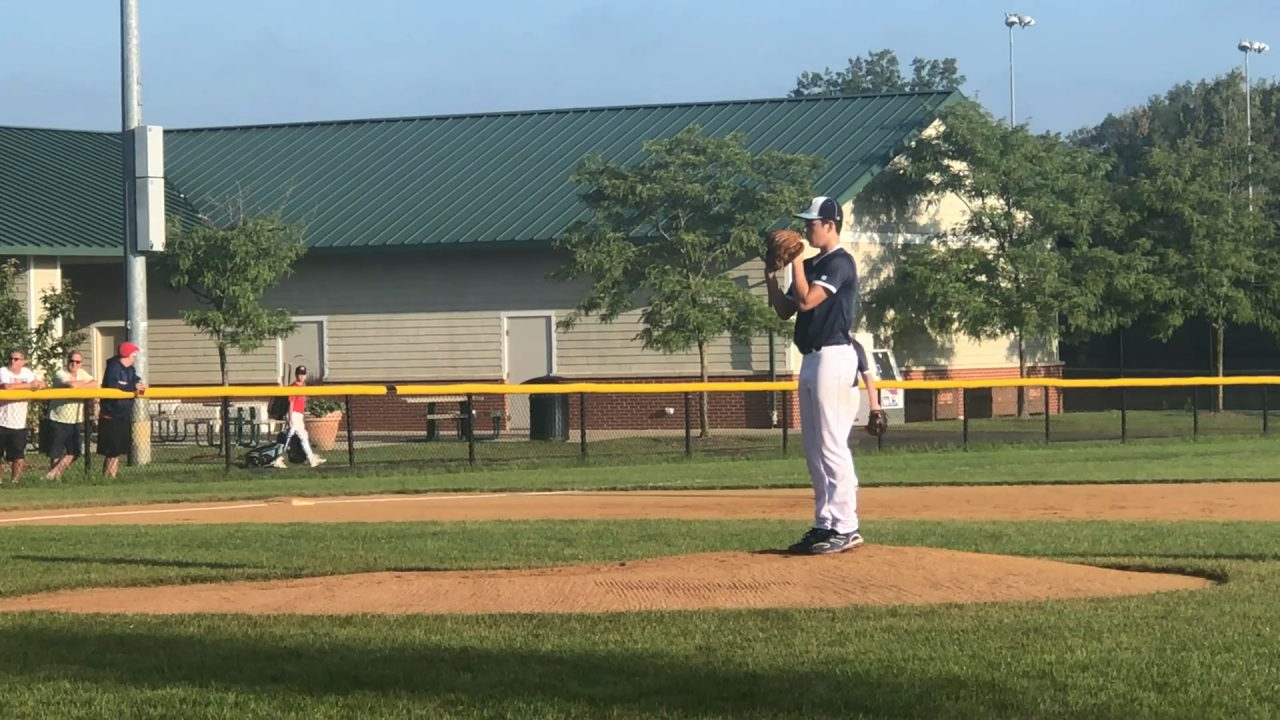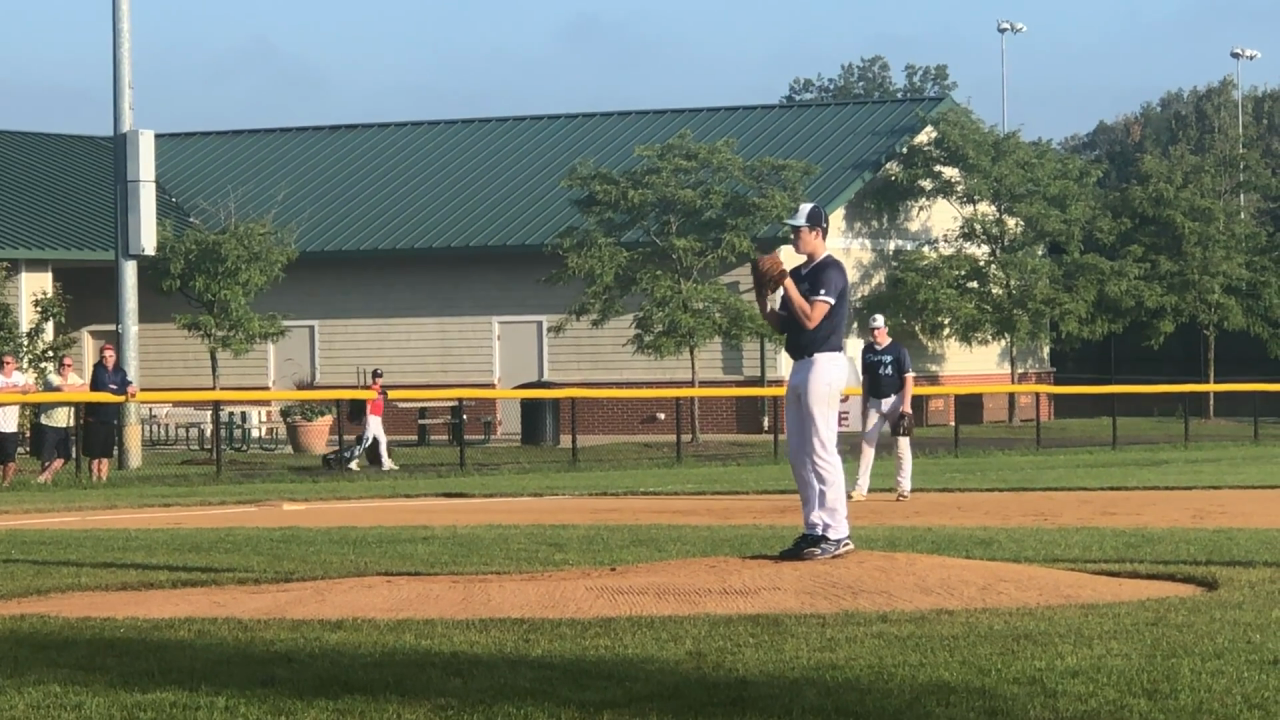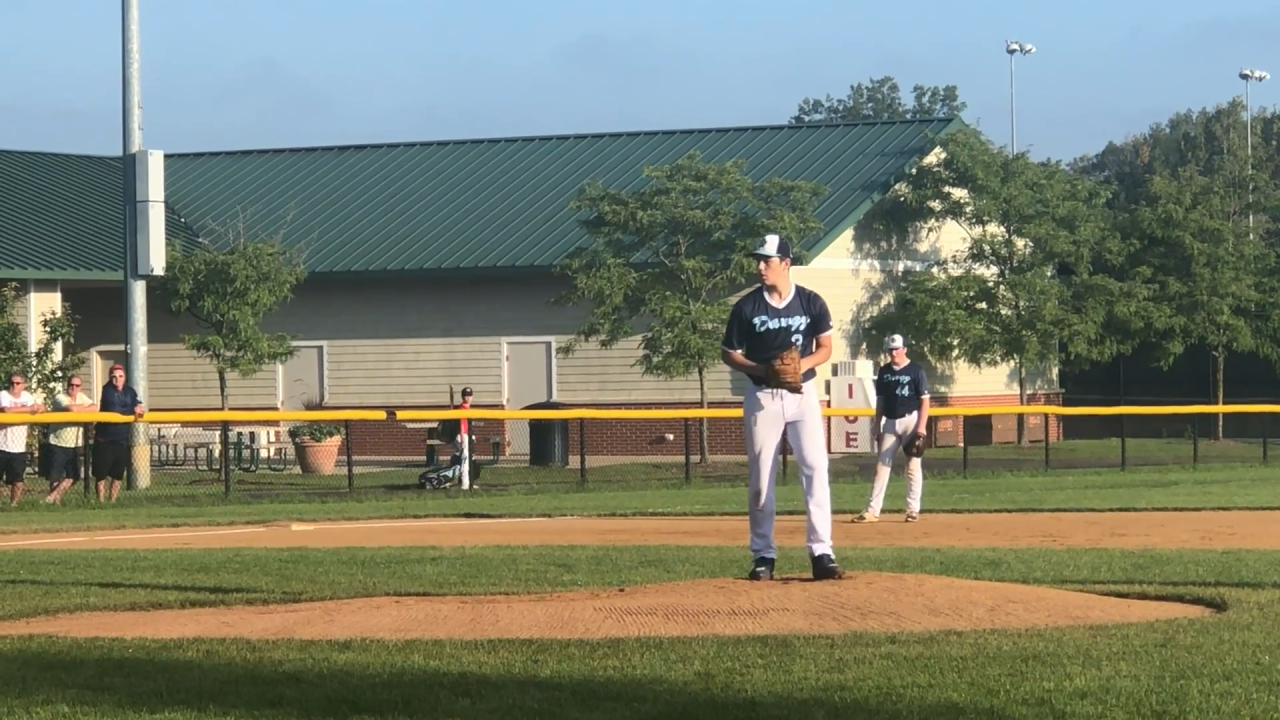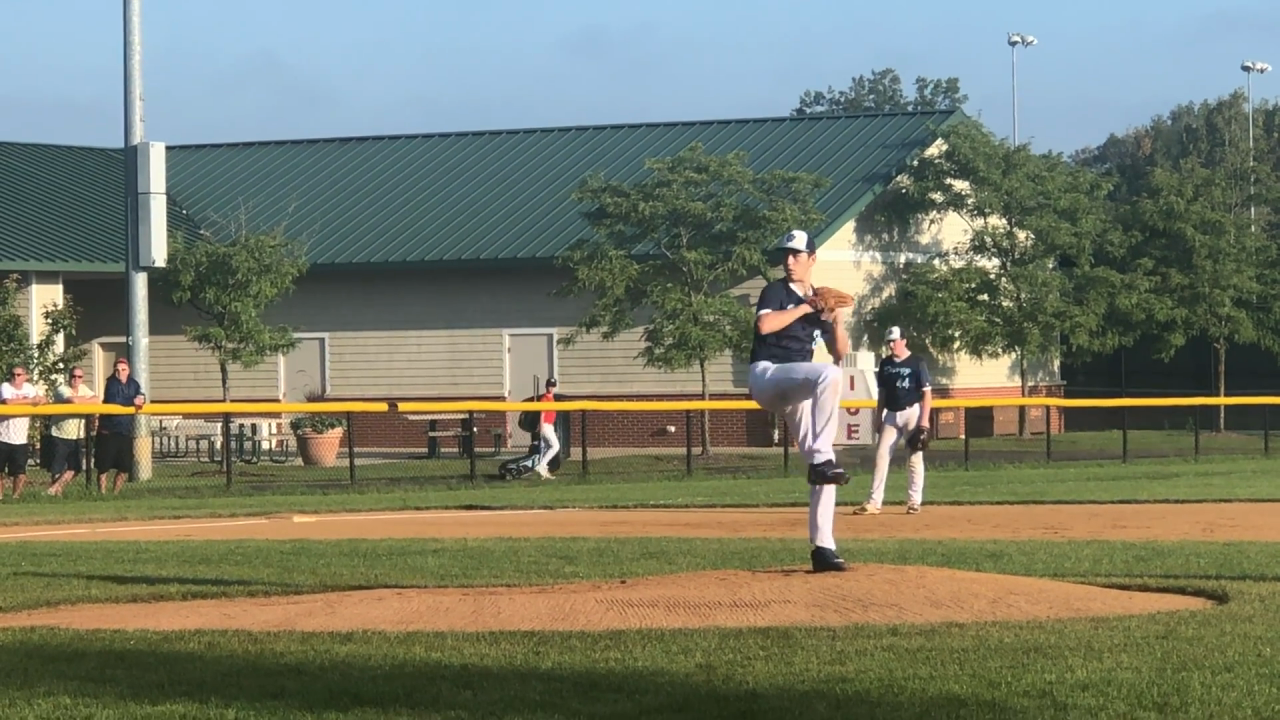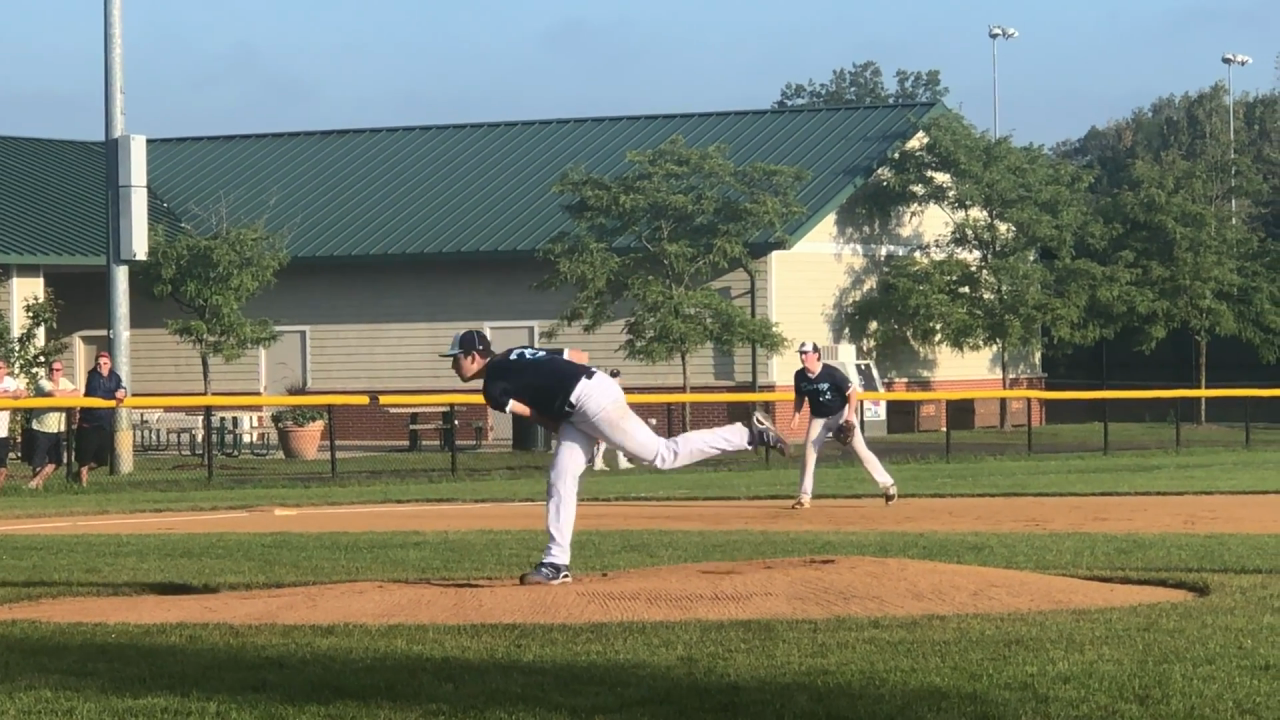
dt=1s
person 1, frame 1
left shoulder: (839, 262)
right shoulder: (812, 265)
left elbow: (806, 301)
right elbow: (784, 310)
left wrist: (796, 261)
right wrist: (771, 272)
left hip: (831, 358)
right hip: (811, 360)
left knee: (831, 445)
right knee: (813, 447)
left ankle: (846, 527)
right ankle: (825, 524)
person 1, frame 2
left shoulder: (830, 271)
right shoulder: (799, 273)
left elbow: (810, 319)
right elbow: (781, 326)
left wrist: (786, 281)
right wrist: (762, 294)
left hip: (822, 366)
right hip: (800, 367)
left knee: (821, 452)
right knee: (799, 454)
left ankle: (837, 535)
right ankle: (814, 531)
person 1, frame 3
left shoulder: (811, 302)
right shoulder: (746, 306)
left elbow: (825, 348)
right elbow: (729, 354)
left wrist: (802, 365)
right wrist: (760, 369)
left hip: (801, 393)
right hip: (762, 396)
left knee: (816, 468)
right knee: (761, 478)
left ankle: (822, 553)
right ankle: (764, 555)
person 1, frame 4
right shoulder: (775, 291)
left elbow: (841, 352)
right elbow: (764, 326)
left wrist: (835, 320)
right wrist: (805, 307)
left hip: (800, 389)
right hip: (767, 377)
right knee: (830, 377)
left ankle: (823, 547)
right ankle: (823, 461)
person 1, frame 5
left shoulder: (494, 385)
right shoulder: (515, 357)
left elbow: (537, 418)
right elbow: (579, 357)
left hip: (592, 400)
right hip: (589, 395)
left knee: (663, 453)
right knee: (561, 480)
left ankle: (749, 433)
right ankle: (555, 562)
